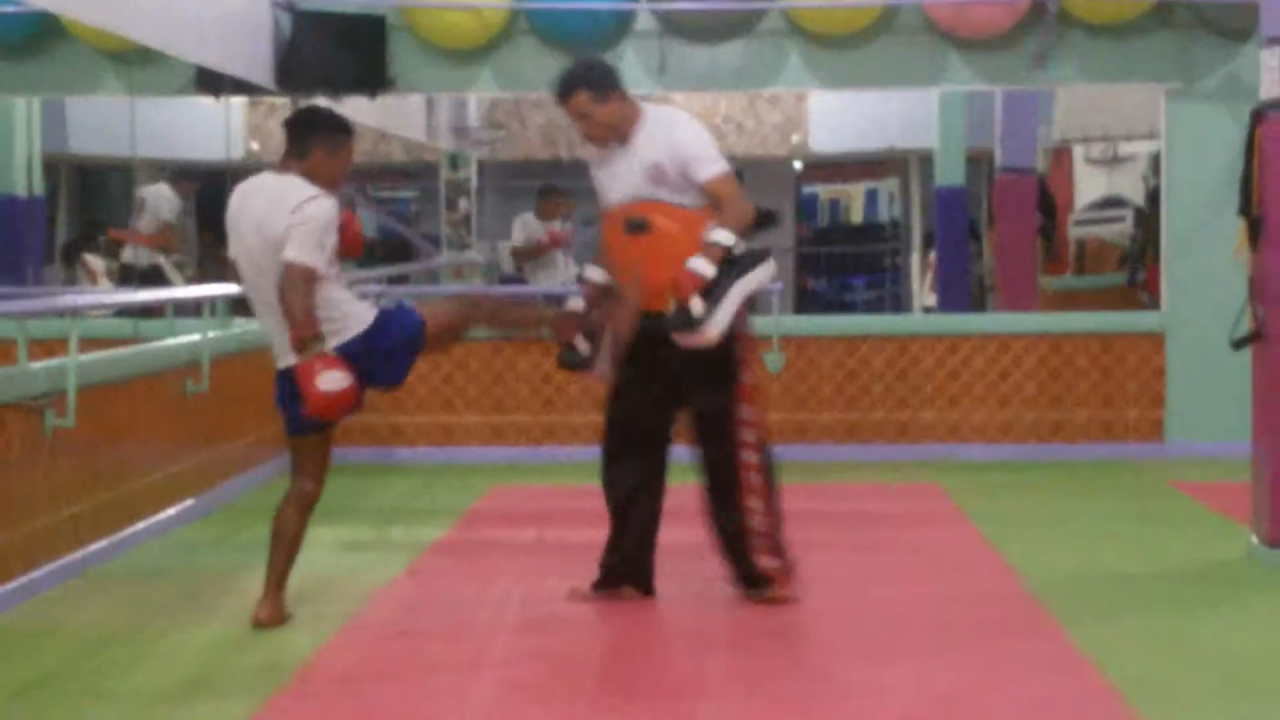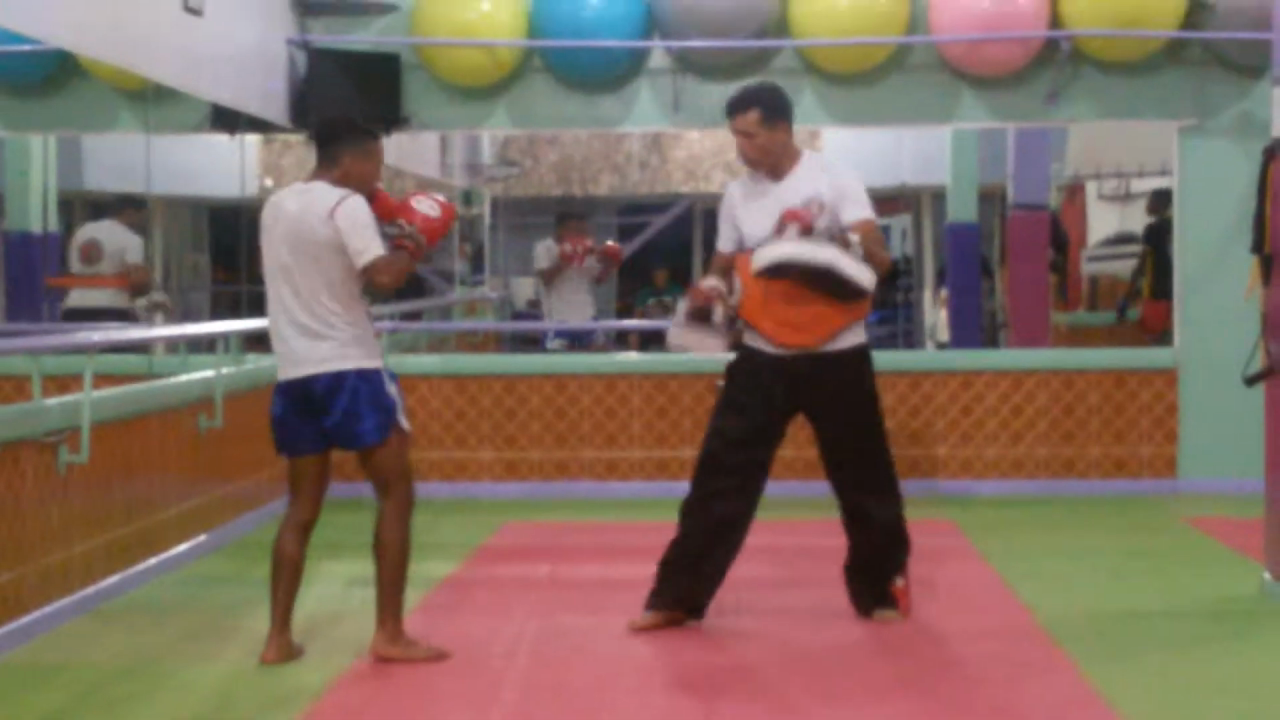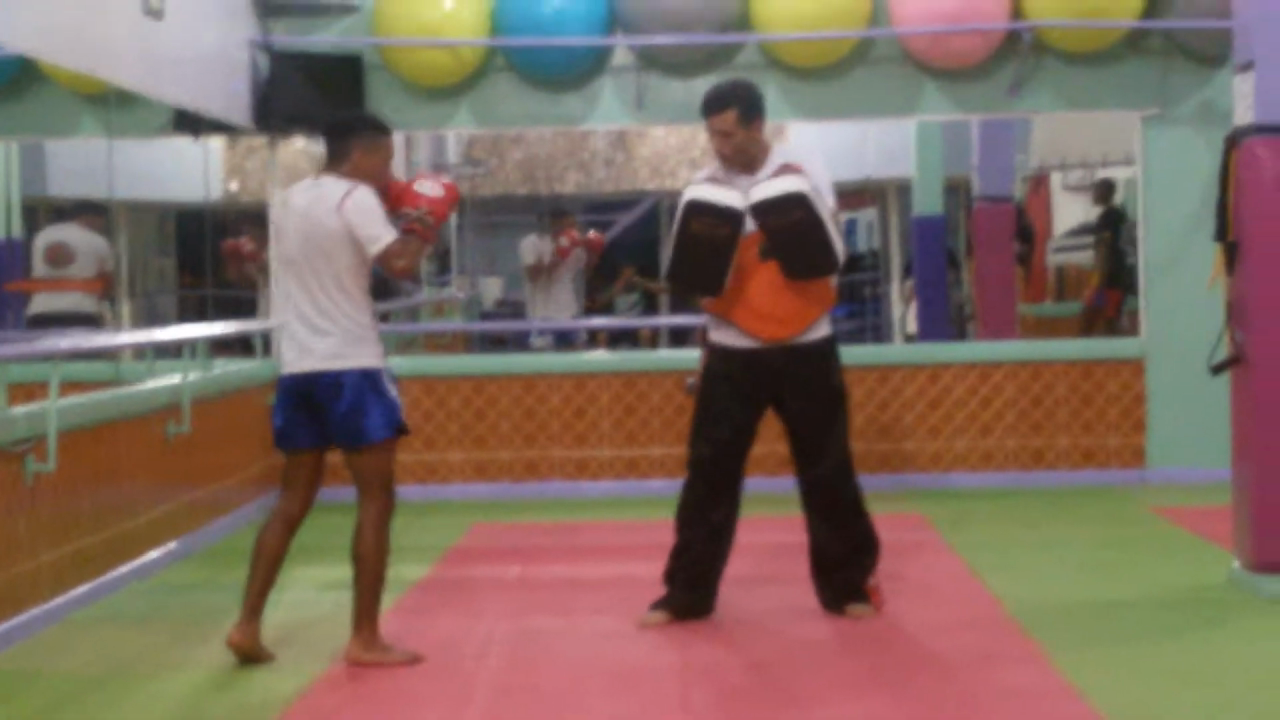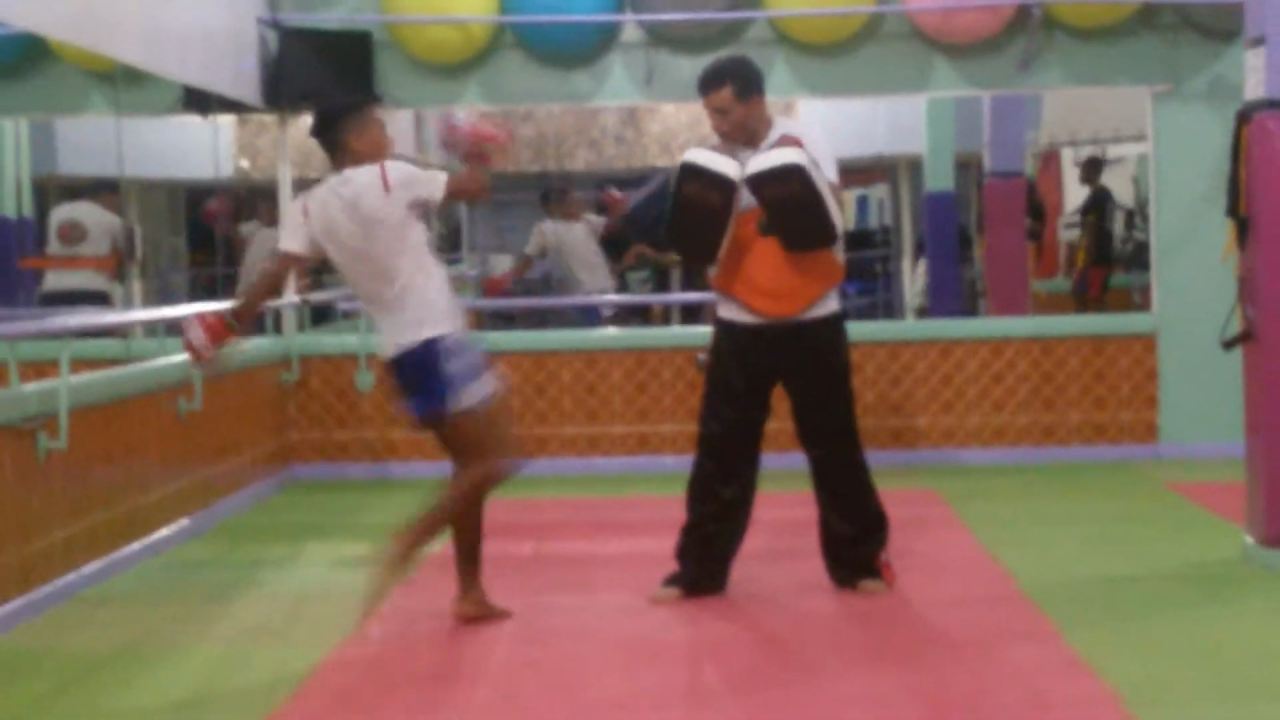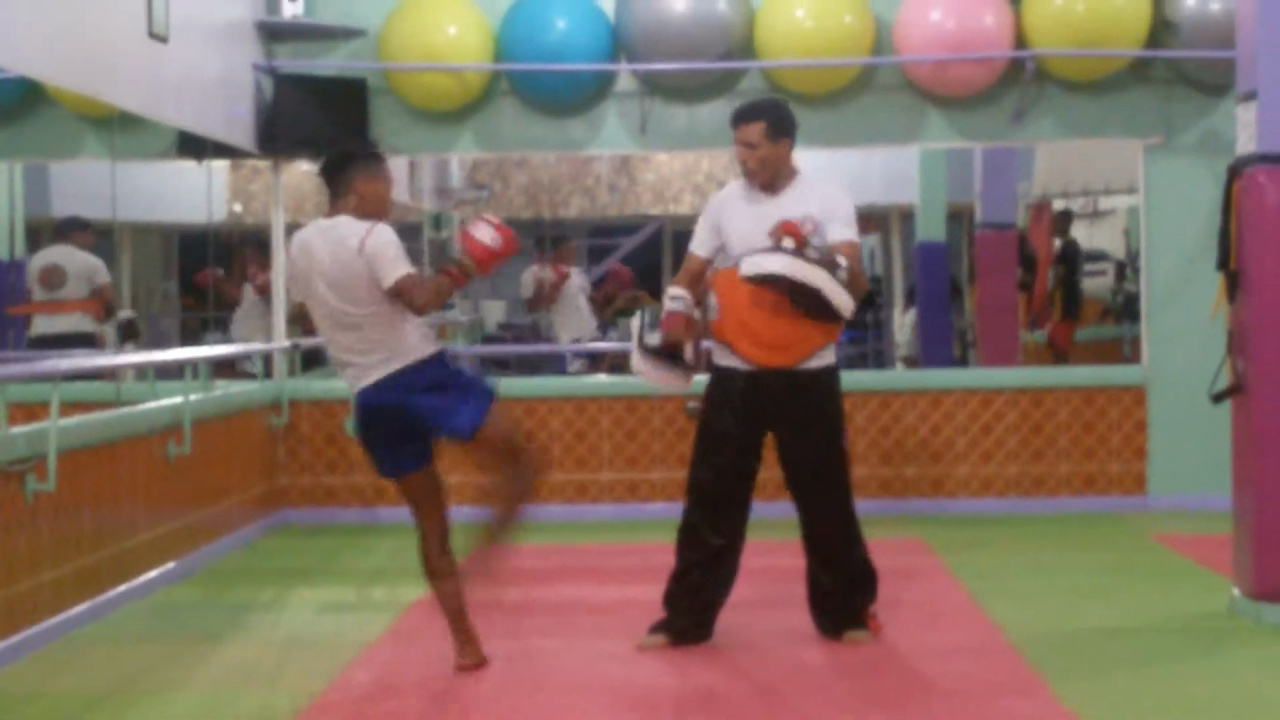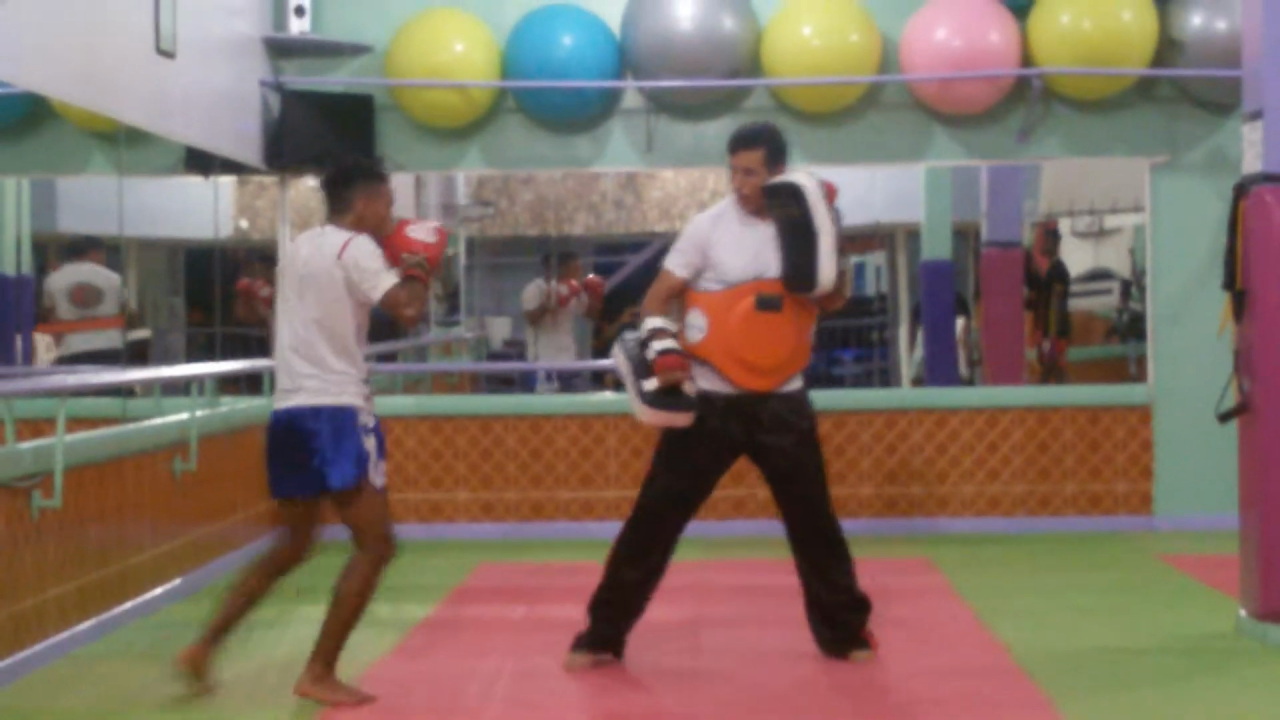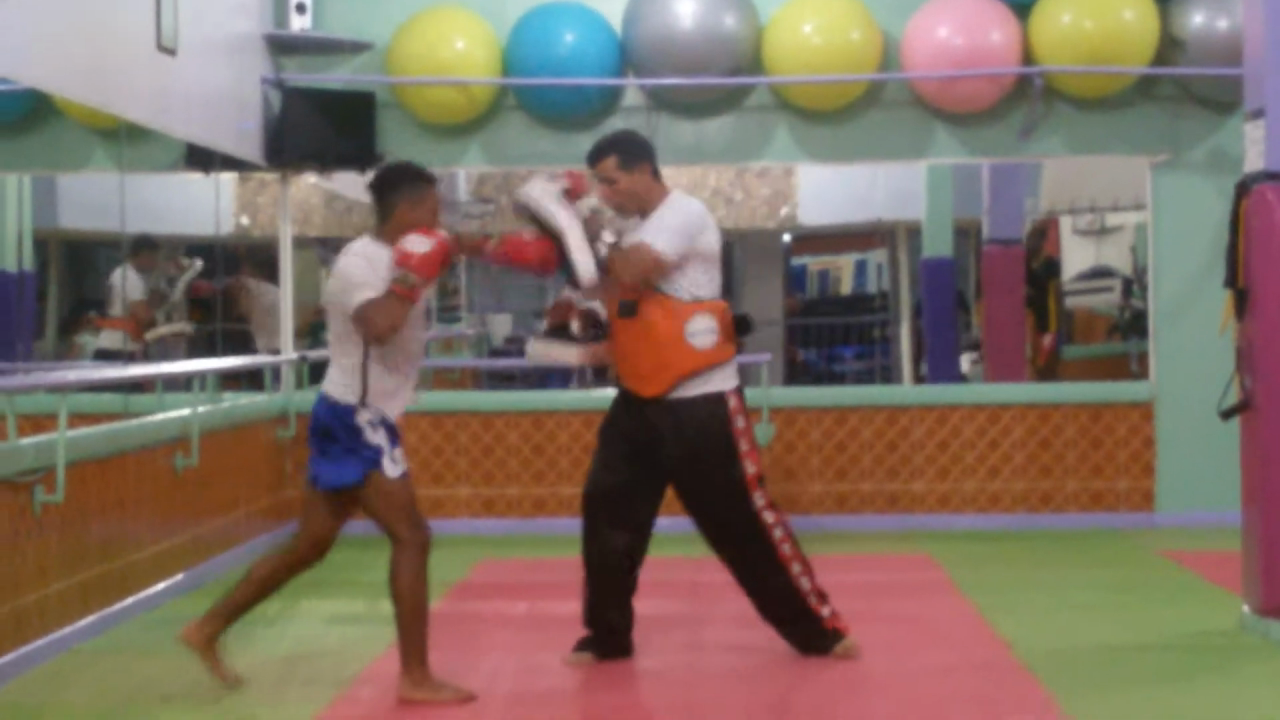
dt=0.4s
person 1, frame 1
left shoulder: (677, 133)
right shoulder: (601, 159)
left elbow: (738, 207)
left wrist: (707, 269)
right wrist: (587, 298)
left hip: (702, 313)
right hip: (644, 322)
left knee: (727, 439)
right knee: (629, 445)
left ankle: (766, 567)
right ankle: (624, 573)
person 1, frame 2
left shoulder: (834, 181)
right shoulder: (737, 195)
left elbow: (879, 259)
right elbow: (726, 266)
left wrist: (824, 238)
right wrist: (708, 290)
left hip: (836, 356)
right hip: (763, 356)
left knee: (863, 477)
right knee: (722, 471)
left ankle: (879, 587)
right ankle: (677, 594)
person 1, frame 3
left shoulder: (802, 172)
right shoulder: (706, 186)
left elbow: (833, 255)
left wrist: (801, 204)
left hip: (805, 347)
right hip: (733, 351)
left knee: (827, 470)
right knee: (710, 472)
left ankle: (848, 584)
right ankle: (687, 592)
person 1, frame 4
left shoulder: (802, 144)
left hip: (812, 324)
right hip: (739, 328)
left knee: (834, 446)
right knee: (722, 450)
left ankle: (859, 560)
right ankle: (699, 567)
person 1, frame 5
left shoulder: (827, 201)
right shoulder: (723, 203)
left elbow: (856, 286)
right elbow: (689, 276)
left wrist: (813, 250)
right wrist: (674, 314)
left hip: (807, 376)
right hip: (734, 375)
left knee: (826, 500)
right knee: (713, 497)
left ankle: (844, 610)
right ankle: (687, 616)
person 1, frame 6
right shoulder: (709, 224)
left elbow: (833, 298)
right elbow: (658, 296)
right wrist: (664, 349)
left hip: (780, 398)
right hip: (710, 398)
left knee: (813, 516)
right knee: (658, 511)
left ankle: (844, 630)
right ankle: (604, 631)
person 1, frame 7
left shoulder: (685, 216)
right shoulder: (625, 230)
left elbow: (630, 279)
left hip: (700, 399)
right hip: (639, 400)
left knee: (740, 516)
right knee: (607, 512)
left ankle: (816, 626)
right ankle: (607, 634)
person 2, frame 1
left shoulder: (241, 195)
right shoulder: (314, 204)
left elbow: (252, 274)
right elbow: (293, 286)
right wrist: (315, 351)
left hip: (294, 363)
right hip: (353, 338)
left knee: (307, 481)
right knee: (473, 308)
left ankle: (271, 599)
person 2, frame 2
left shoulder: (274, 206)
right shoulder: (348, 206)
right elbow: (383, 277)
right wrist: (414, 249)
left hip: (294, 374)
right hip: (351, 370)
left knee: (302, 508)
right knee: (395, 497)
left ankle: (278, 636)
right ankle: (390, 634)
person 2, frame 3
left shoulder: (289, 200)
right shoulder: (355, 197)
right elbow: (401, 264)
left wrist: (399, 227)
right wrist: (421, 230)
left hip: (298, 368)
right hip: (350, 369)
left knee: (293, 502)
right knee: (377, 503)
left ankle: (247, 626)
right ankle: (365, 639)
person 2, frame 4
left shoulder: (311, 207)
right shoulder: (391, 177)
left elbow: (276, 275)
right elbow: (474, 187)
left wrist: (226, 323)
right wrist: (481, 155)
left hip: (404, 349)
right hip: (436, 339)
left knee: (473, 464)
right knee: (490, 464)
left ankle: (470, 594)
right ankle: (402, 548)
person 2, frame 5
left shoulder: (299, 246)
right shoulder: (370, 237)
left elbow: (307, 315)
right elbow: (418, 299)
right wrist: (464, 269)
left hip: (371, 395)
right hip: (420, 374)
left knee: (430, 517)
right knee: (522, 461)
left ankle: (466, 643)
person 2, frame 6
left shoulder: (297, 247)
right shoulder: (356, 248)
right elbow: (408, 311)
left wrist: (394, 273)
right wrist: (418, 275)
left hip: (290, 412)
right hip: (336, 413)
left knee: (292, 546)
right knee: (375, 546)
left ankle: (203, 647)
right ankle: (319, 674)
person 2, frame 7
left shoulder: (393, 257)
right shoulder: (359, 261)
right elbow: (377, 328)
right wrist: (408, 282)
left hip: (365, 415)
right hip: (353, 416)
left knee: (309, 541)
right knee: (411, 537)
left ankle: (208, 629)
right ankle: (416, 678)
